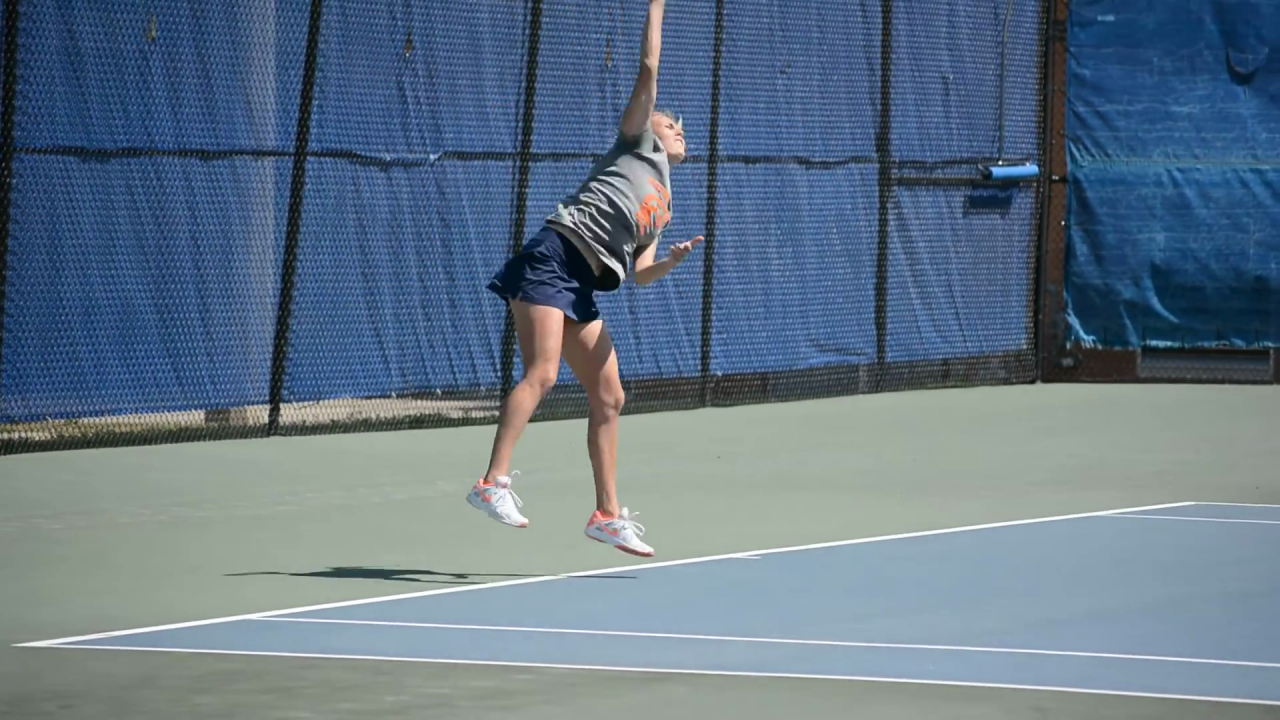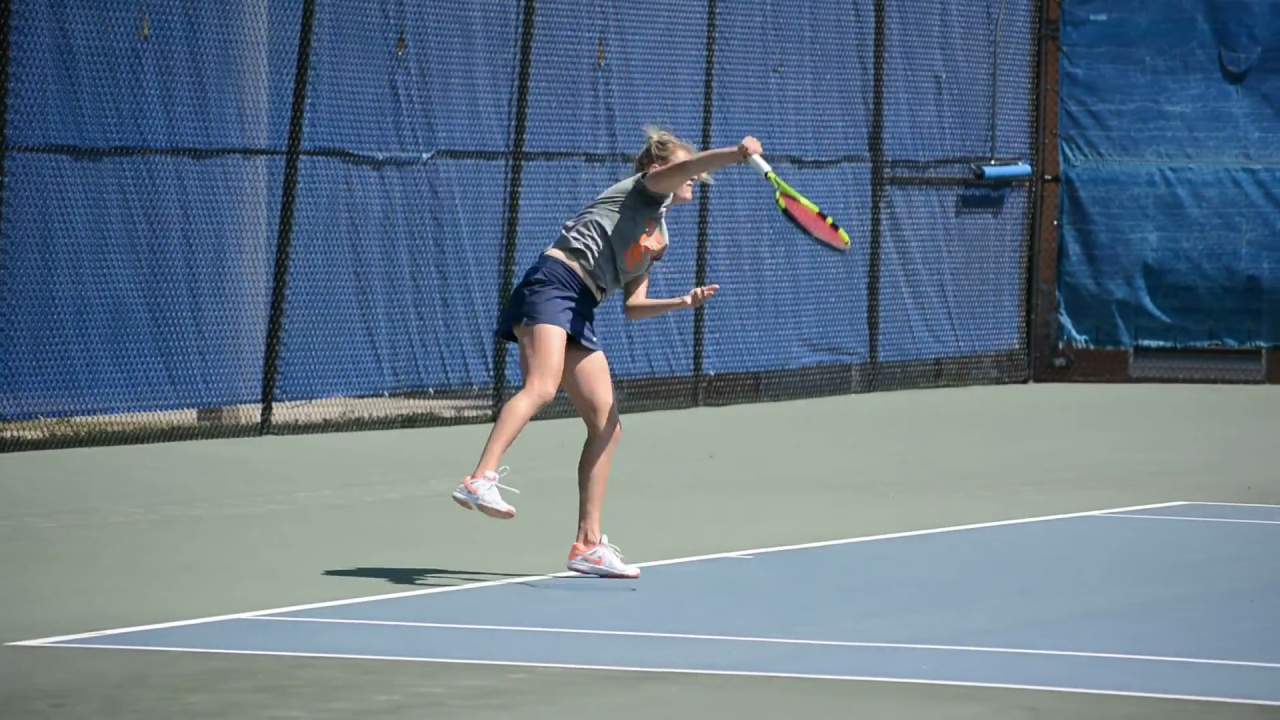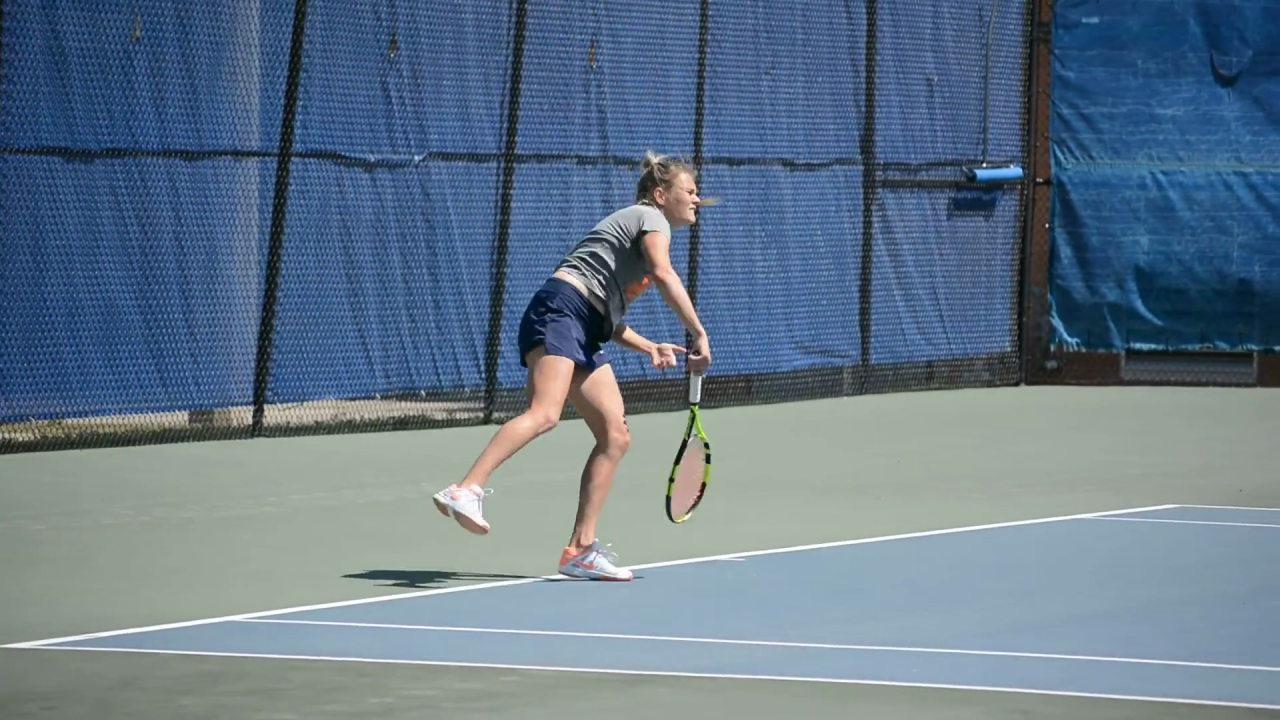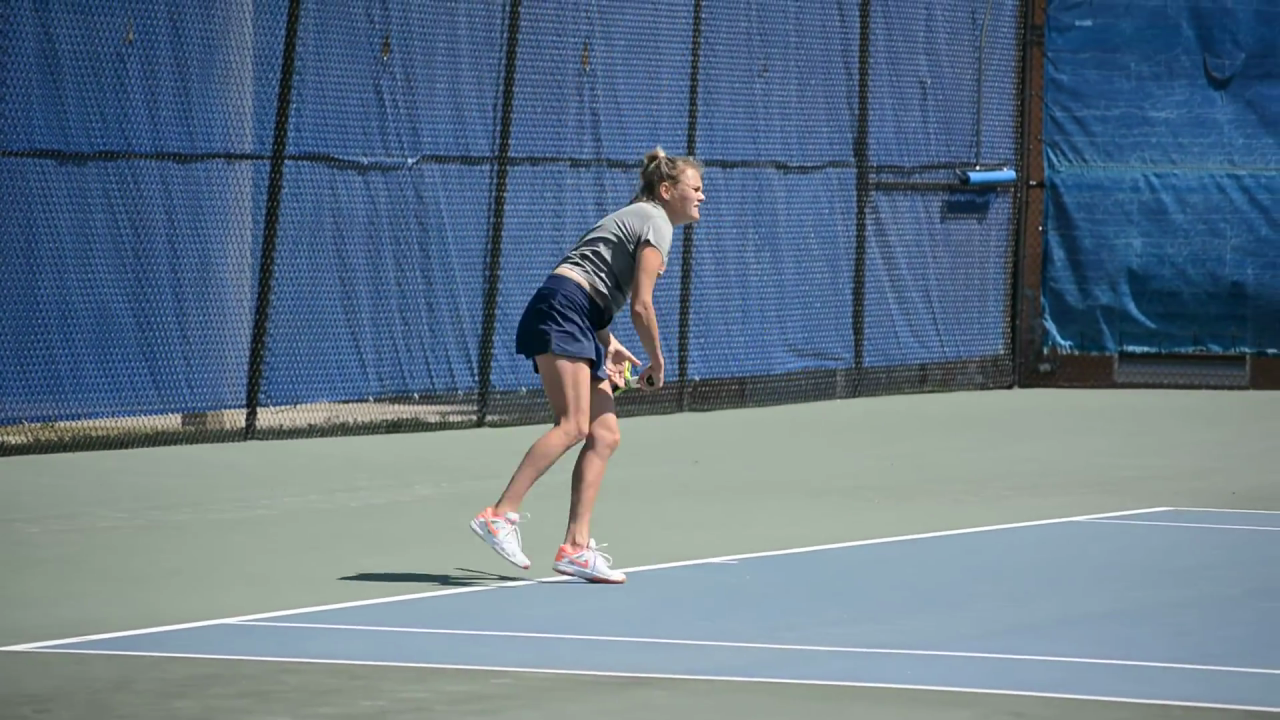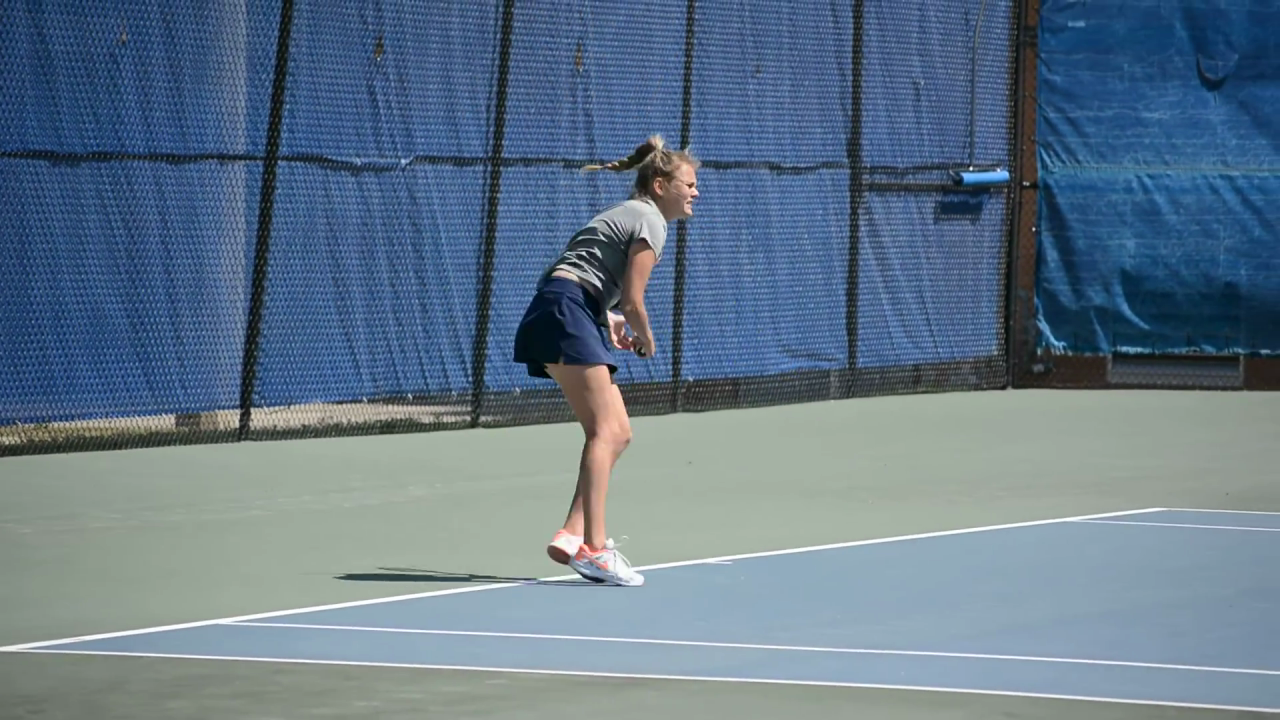
dt=0.1s
person 1, frame 1
left shoulder: (661, 198)
right shoulder: (641, 150)
left elbow: (639, 275)
right elbow: (648, 71)
left wrist: (673, 259)
left hip: (581, 283)
right hip: (552, 261)
left knee: (609, 398)
right knee: (542, 373)
left ankle: (607, 512)
right ankle: (493, 482)
person 1, frame 2
left shoulder: (655, 235)
right shoulder: (645, 189)
left elbow: (631, 302)
right elbow: (679, 164)
left wrist: (682, 302)
right wrist: (735, 151)
left hip: (576, 308)
right hip: (551, 285)
left knee: (605, 422)
right knee: (540, 387)
left ankle: (588, 545)
right ankle: (480, 479)
person 1, frame 3
left shoulder: (633, 258)
right shoulder: (652, 221)
left elbow: (608, 320)
right elbow: (668, 278)
left wrist: (651, 347)
right wrist: (699, 334)
left hip: (584, 327)
right hip: (560, 313)
left knee: (616, 437)
right knee: (543, 415)
left ankle: (581, 548)
right ankle: (464, 491)
person 1, frame 4
left shoulder: (632, 222)
right shoulder: (654, 223)
right elbow: (641, 303)
left wrist: (610, 346)
right wrist: (657, 361)
left hip: (575, 320)
right hip: (562, 312)
left knee: (605, 436)
right knee: (572, 426)
left ankle: (577, 544)
right ankle: (499, 515)
person 1, frame 5
left shoulder: (627, 216)
right shoulder: (649, 220)
right elbow: (632, 300)
left wrist: (607, 320)
right wrist: (647, 341)
left hip: (553, 315)
right hip: (565, 311)
left knee: (618, 432)
right knee: (607, 432)
left ankle: (575, 536)
right ankle: (592, 546)
